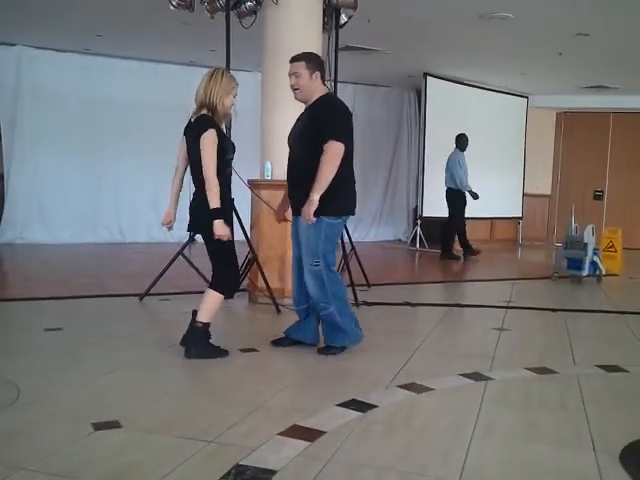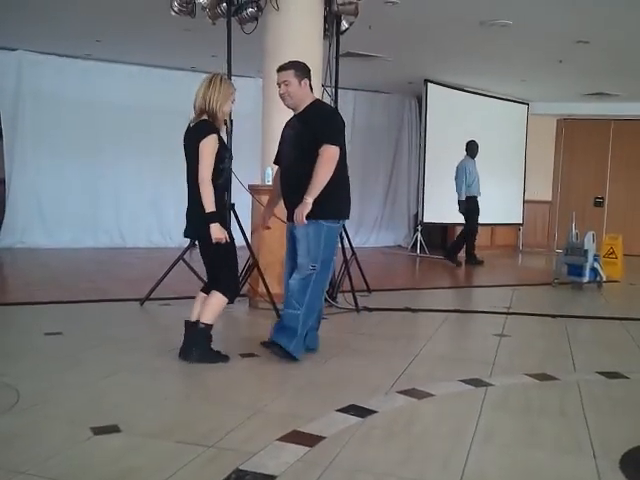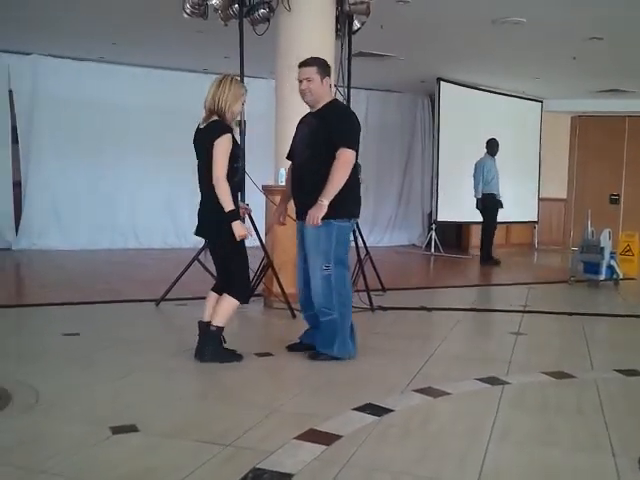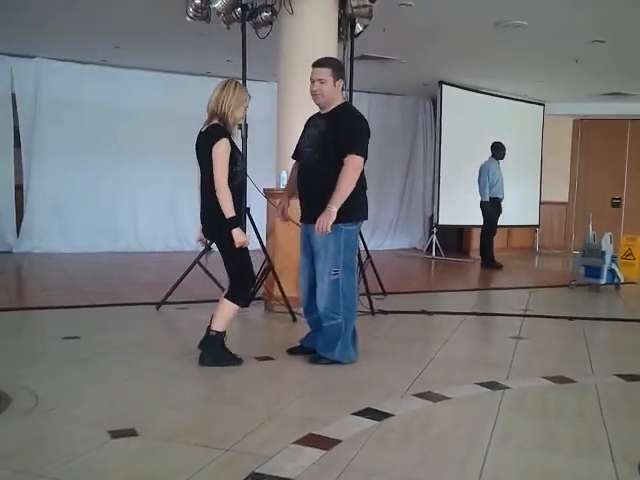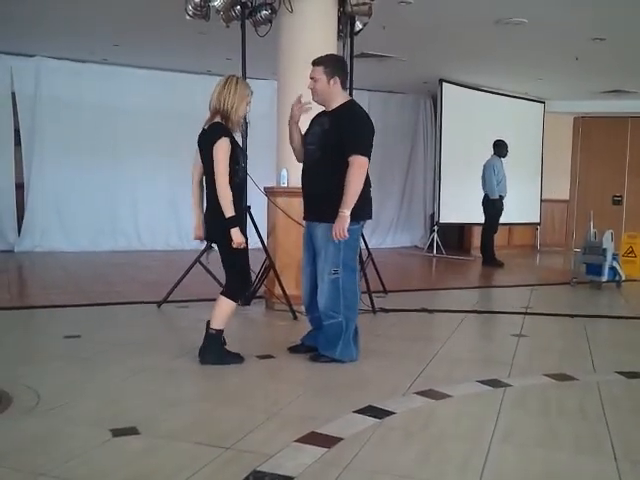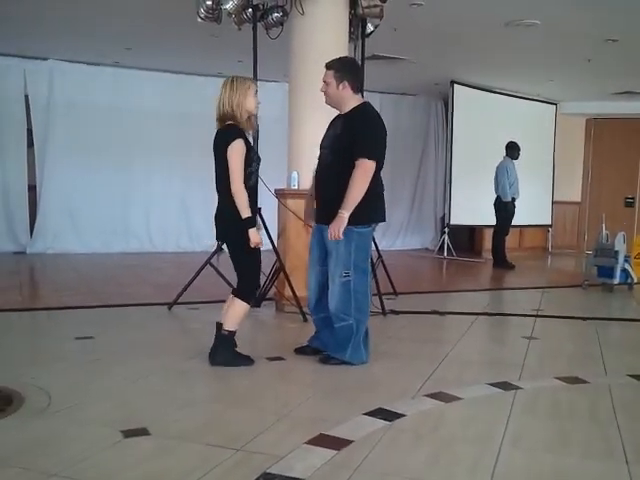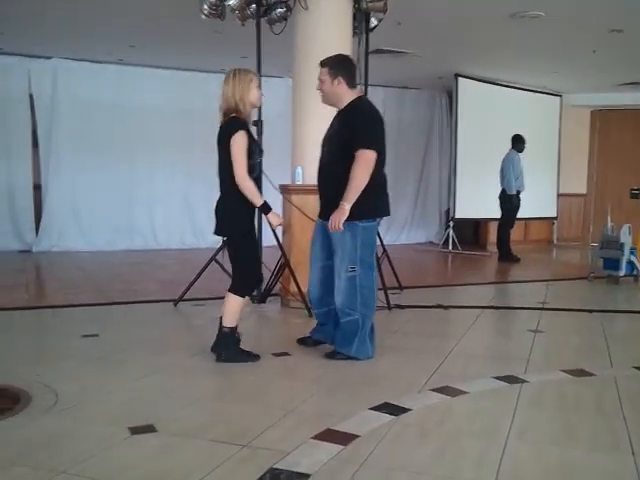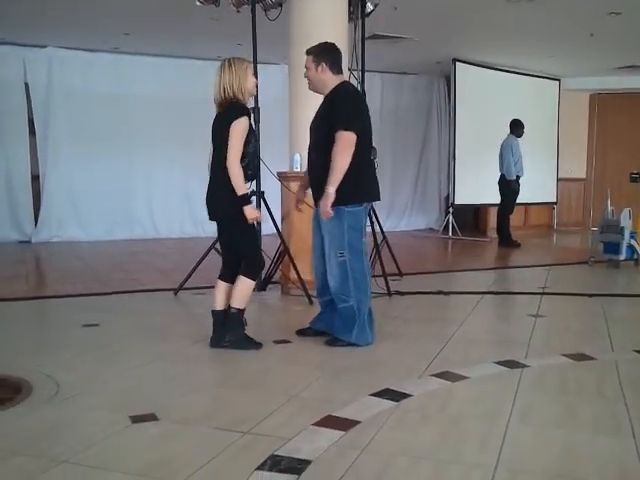
dt=0.3s
person 1, frame 1
left shoulder: (331, 109)
right shoulder: (308, 113)
left elbow: (333, 154)
left wrist: (314, 198)
right wrist: (287, 199)
left hip: (324, 207)
right hip: (306, 207)
left knee: (317, 269)
right knee: (302, 271)
left ankle: (343, 332)
right ankle: (305, 330)
person 1, frame 2
left shoulder: (324, 115)
right shoulder: (292, 124)
left elbow: (329, 156)
right elbow: (283, 170)
left wrist: (308, 200)
right wrist: (270, 205)
left hip: (322, 211)
right hip: (299, 211)
left knee: (308, 275)
right knee: (297, 276)
left ankle: (289, 339)
right ankle: (303, 337)
person 1, frame 3
left shoulder: (341, 116)
right shoulder: (305, 121)
left elbow: (345, 160)
left wrist: (323, 202)
right wrist: (284, 201)
left hip: (333, 212)
right hip: (307, 211)
left knee: (327, 276)
right knee: (308, 278)
left ankle: (338, 343)
right ankle: (317, 335)
person 1, frame 4
left shoulder: (351, 120)
right shoulder: (313, 122)
left elbow: (353, 166)
right elbow: (301, 163)
left wrist: (332, 209)
right wrist: (287, 195)
left hip: (338, 218)
right hip: (311, 216)
left knee: (334, 282)
right knee: (311, 282)
left ankle: (339, 348)
right ankle: (317, 338)
person 1, frame 5
left shoulder: (355, 118)
right shoulder: (320, 119)
left elbow: (358, 166)
right elbow: (303, 155)
left wrist: (345, 213)
right wrist: (293, 123)
left hip: (339, 216)
right hip: (315, 214)
left knee: (335, 280)
right knee: (313, 280)
left ankle: (340, 346)
right ankle: (319, 336)
person 1, frame 6
left shoulder: (367, 120)
right shoulder: (338, 121)
left elbow: (365, 170)
left wrist: (343, 215)
right wrist: (313, 201)
left hip: (352, 220)
right hip: (327, 217)
left knee: (346, 284)
right knee: (319, 281)
left ankle: (350, 349)
right ankle: (324, 338)
person 1, frame 7
left shoulder: (364, 114)
right shoulder: (342, 116)
left elbow: (366, 161)
left wrist: (345, 206)
left hip: (356, 214)
right hip: (331, 211)
left knee: (351, 278)
right knee: (321, 273)
left ankle: (356, 344)
right ankle: (326, 329)
person 1, frame 8
left shoulder: (346, 97)
right shoulder: (332, 101)
left elbow: (345, 145)
left wrist: (330, 190)
right wrist: (305, 187)
left hip: (347, 197)
right hip: (330, 197)
left knee: (346, 262)
right knee: (324, 262)
left ankle: (356, 330)
right ankle: (330, 320)
person 2, frame 1
left shoulder: (194, 124)
right shoulder: (210, 126)
left elbow: (180, 169)
right elbow: (210, 175)
left wrist: (172, 207)
right wrist: (218, 216)
left hip: (205, 209)
right hip: (212, 211)
left knee: (226, 273)
right knee: (226, 276)
left ankle: (196, 332)
right ankle: (197, 340)
person 2, frame 2
left shoulder: (194, 128)
right shoulder: (208, 131)
right elbow: (205, 180)
right wrist: (215, 221)
left hip: (200, 216)
right hip: (209, 218)
left knee: (215, 279)
right knee: (228, 281)
left ankle: (191, 341)
right ankle: (199, 343)
person 2, frame 3
left shoulder: (203, 128)
right shoulder: (223, 131)
right elbow: (220, 180)
right wrist: (234, 218)
left hip: (211, 215)
right hip: (221, 218)
left knee: (226, 279)
right knee: (240, 283)
left ankle: (206, 340)
right ankle: (211, 343)
person 2, frame 4
left shoulder: (205, 133)
right shoulder: (220, 136)
right elbow: (221, 185)
left wrist: (204, 225)
right wrist: (234, 226)
left hip: (214, 220)
right hip: (224, 221)
left knee: (243, 280)
right knee: (241, 284)
left ankle: (213, 337)
right ankle: (212, 347)
person 2, frame 5
left shoulder: (207, 131)
right shoulder: (222, 134)
left elbow: (197, 179)
right elbow: (222, 184)
left wrist: (201, 219)
right wrist: (233, 225)
left hip: (216, 218)
right hip: (226, 219)
left knee: (238, 280)
right knee: (238, 282)
left ankle: (212, 339)
right ankle: (212, 346)
person 2, frame 6
left shoulder: (225, 132)
right shoulder: (235, 135)
right elbow: (237, 185)
right wrist: (251, 225)
left hip: (232, 219)
right hip: (236, 221)
left knee: (247, 282)
right knee: (249, 284)
left ankle: (223, 344)
right ankle: (224, 348)
person 2, frame 7
left shoulder: (230, 125)
right shoulder: (238, 126)
right elbow: (241, 177)
right wrist: (267, 209)
left hip: (234, 211)
right hip: (237, 213)
left knee: (249, 275)
right knee: (244, 277)
left ankle: (225, 337)
right ankle: (228, 344)
person 2, frame 8
left shoulder: (224, 114)
right shoulder: (239, 112)
right elbow: (233, 161)
right wrist: (246, 201)
left hip: (222, 199)
right hip: (231, 201)
left knee: (232, 263)
right knee: (253, 261)
left ankle: (221, 329)
right ankle: (232, 328)
person 3, frame 1
left shoulder: (460, 156)
right shoulder: (455, 157)
right elbow: (458, 177)
left wrist: (467, 191)
right wrist: (470, 191)
left hip: (458, 192)
right hip: (454, 193)
left knee: (460, 221)
right knee: (453, 222)
left ankle: (467, 248)
right ankle: (446, 252)
person 3, frame 2
left shoulder: (473, 163)
right shoulder: (463, 164)
right elbow: (461, 184)
right wrist: (462, 202)
left hip: (473, 200)
right hip: (467, 200)
left knee: (472, 228)
right knee: (470, 228)
left ankle: (470, 256)
right ankle: (451, 253)
person 3, frame 3
left shoulder: (493, 162)
right shoulder: (482, 162)
right elbow: (478, 182)
left wrist: (498, 198)
right wrist: (478, 199)
left hip: (493, 198)
right hip: (486, 198)
left knee: (490, 227)
right knee: (489, 227)
left ankle: (487, 256)
right ankle: (486, 257)
person 3, frame 4
left shoulder: (496, 165)
right shoulder: (487, 166)
right elbow: (483, 186)
right wrist: (486, 203)
left hip: (496, 202)
right hip: (490, 202)
left knee: (490, 231)
right knee: (488, 232)
left ankle: (488, 259)
right ankle: (487, 261)
person 3, frame 5
left shoulder: (498, 162)
right shoulder: (491, 163)
right elbow: (490, 184)
right wrist: (496, 200)
left hip: (497, 200)
right hip: (492, 200)
left knee: (491, 229)
right knee: (489, 229)
left ankle: (489, 257)
right ankle: (488, 259)
person 3, frame 6
left shoulder: (510, 164)
right shoulder: (505, 165)
right elbow: (503, 185)
right wrist: (508, 203)
left hip: (507, 202)
right hip: (504, 202)
left knee: (502, 231)
right knee: (501, 231)
left ankle: (500, 259)
right ankle: (499, 261)
person 3, frame 7
left shoulder: (514, 157)
right shoulder: (511, 157)
right elbow: (509, 178)
right wrist: (513, 196)
left hip: (512, 195)
right hip: (510, 195)
left knee: (506, 224)
right knee: (506, 225)
left ankle: (505, 253)
right ankle: (504, 254)
person 3, frame 8
left shoulder: (513, 142)
right shoulder: (509, 142)
right elbow: (508, 163)
left wrist: (514, 180)
right wrist: (512, 181)
left hip: (511, 180)
right hip: (509, 180)
left knee: (506, 210)
right knee: (506, 210)
left ankle: (505, 238)
right ankle: (505, 239)
